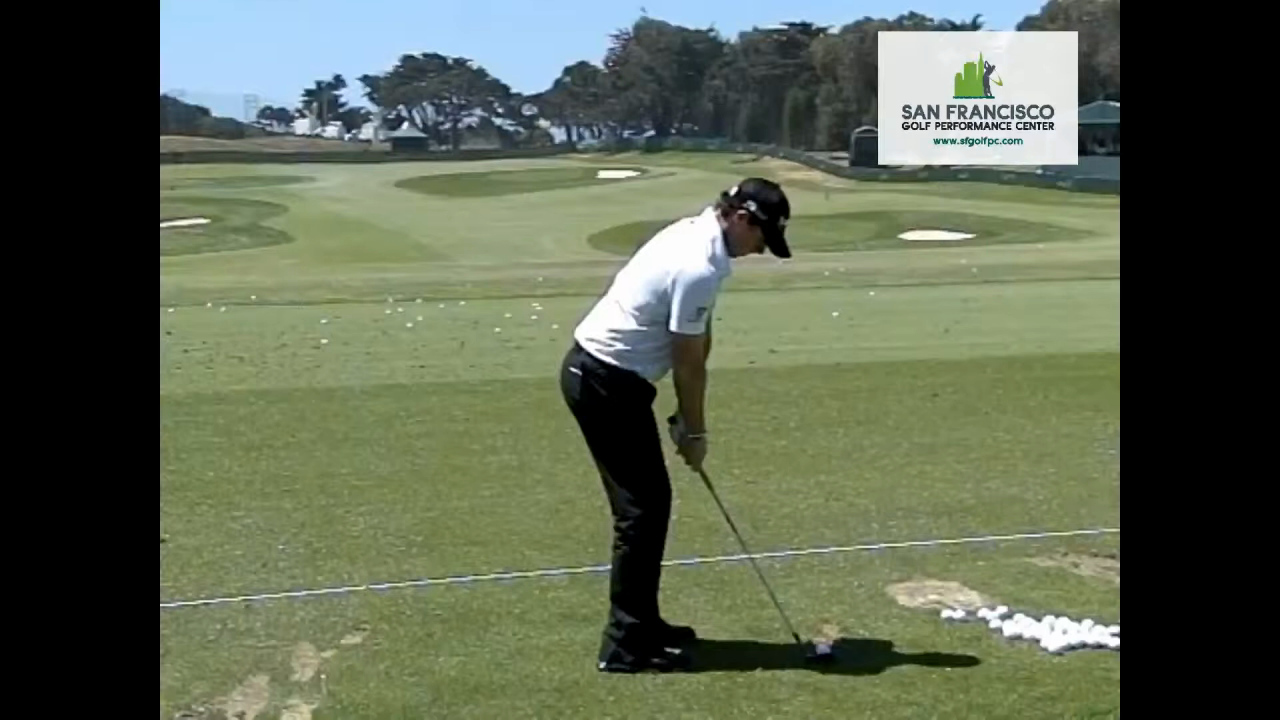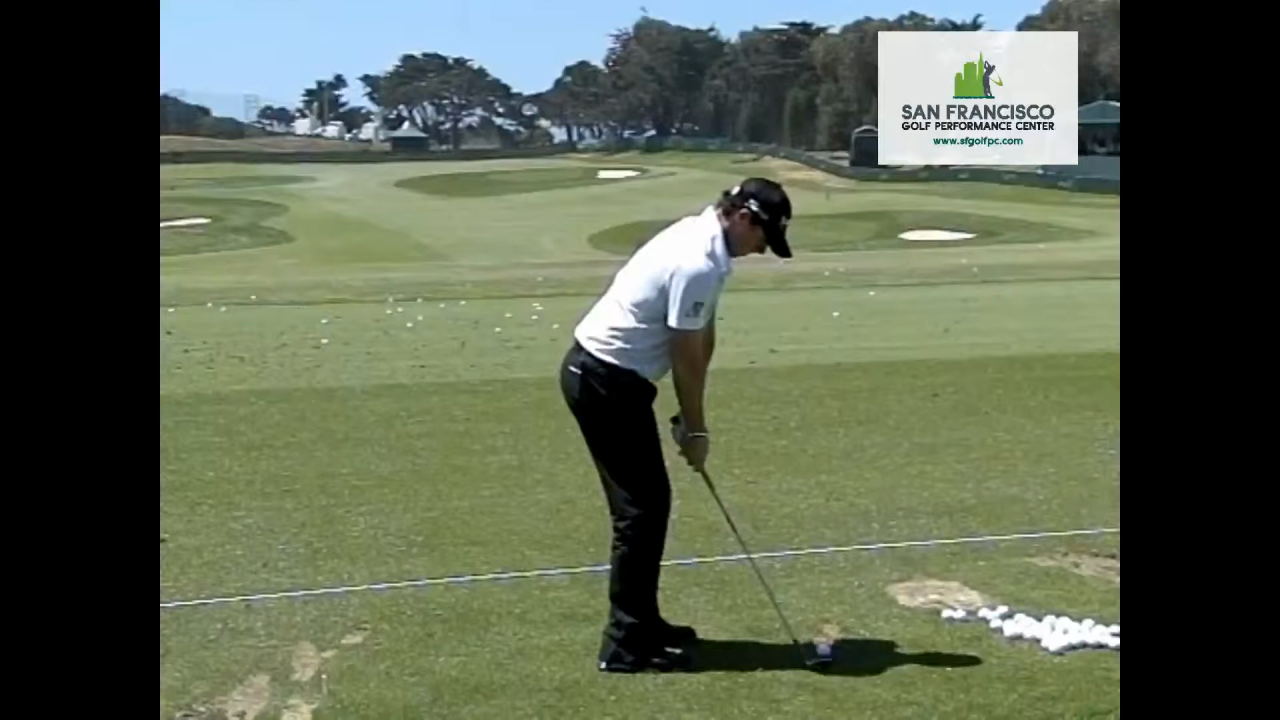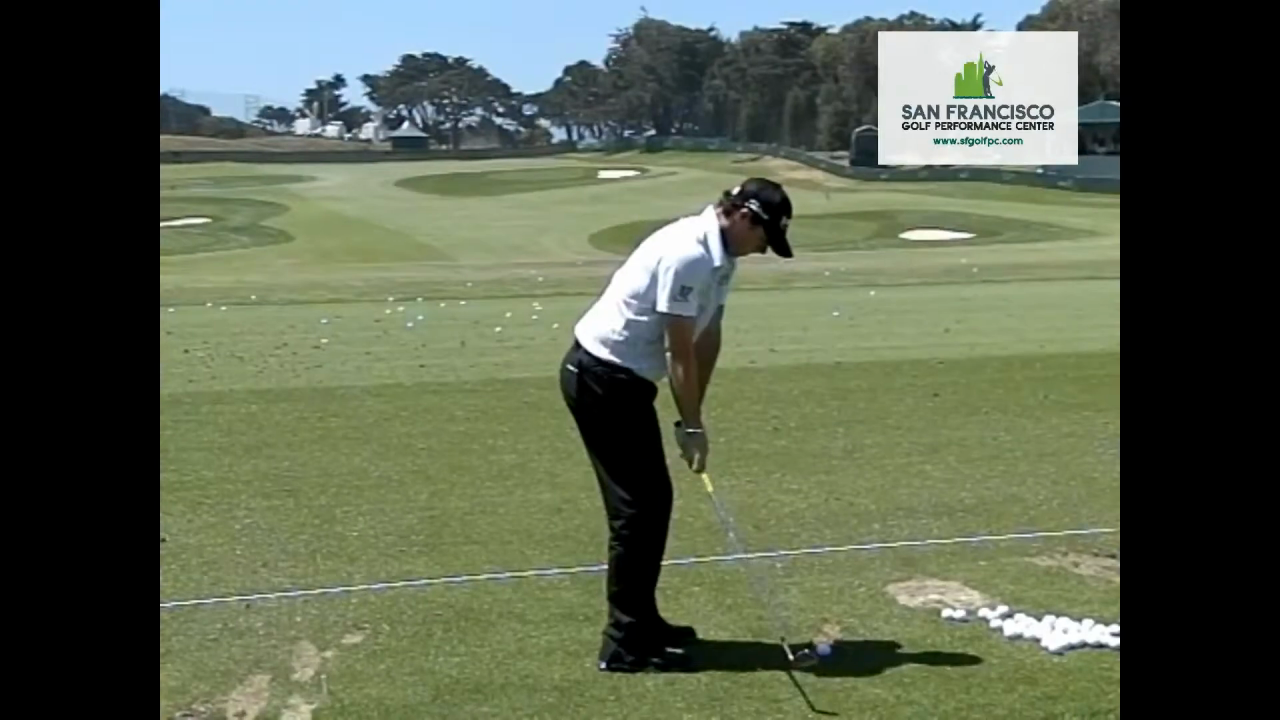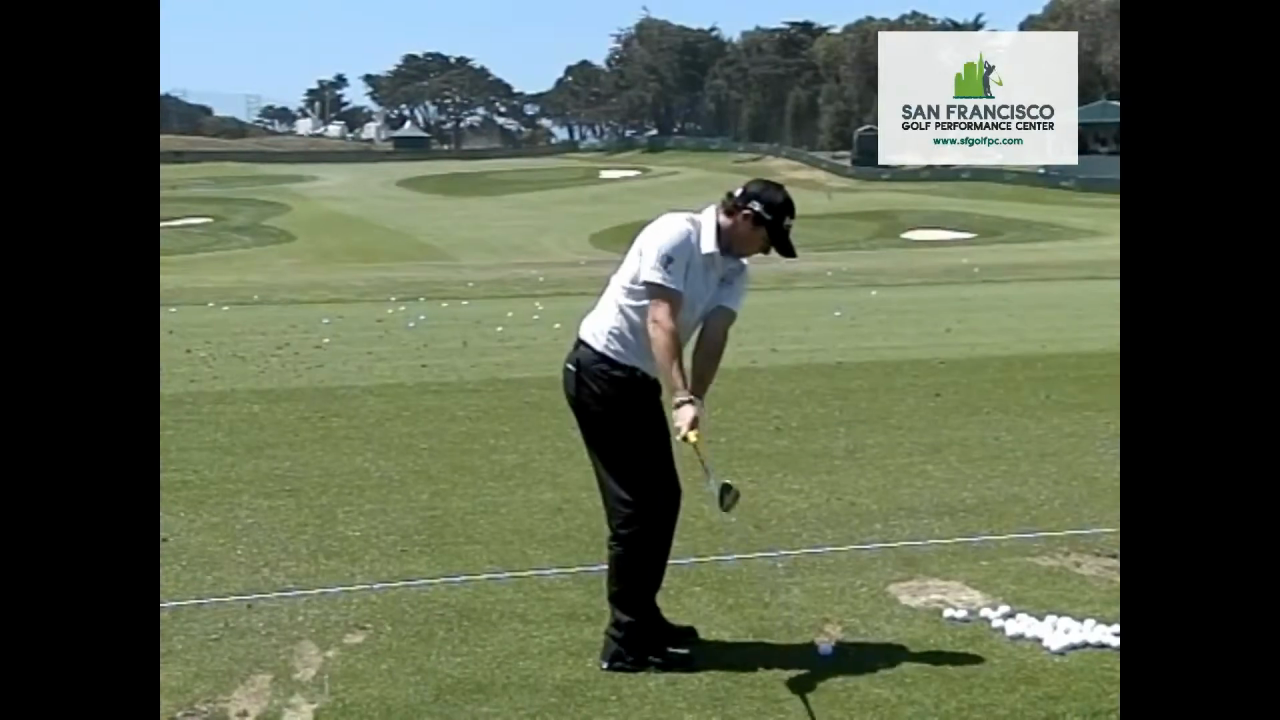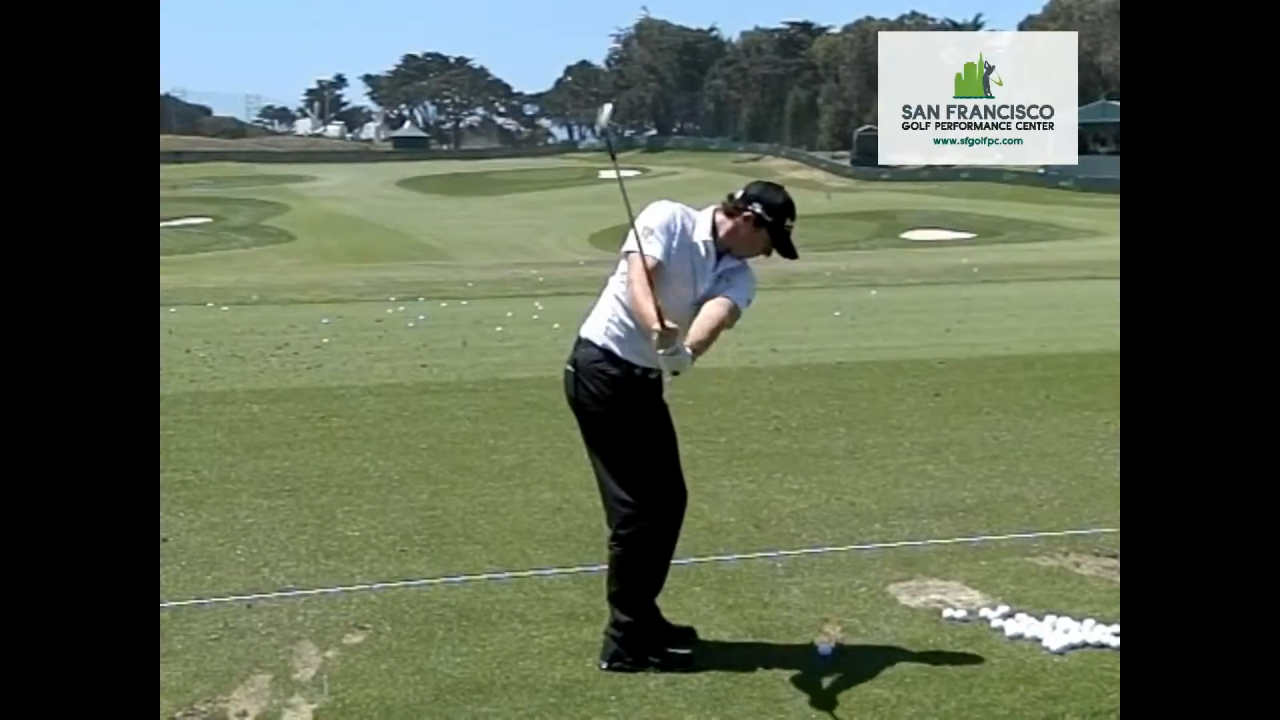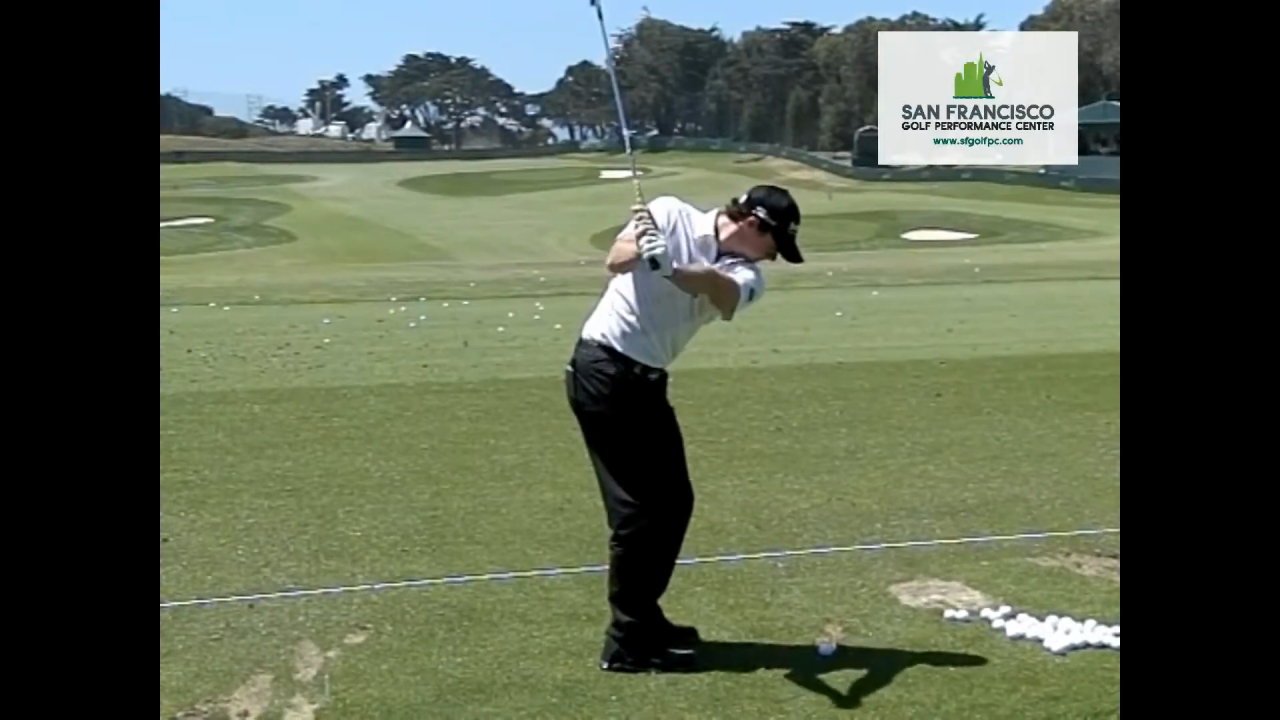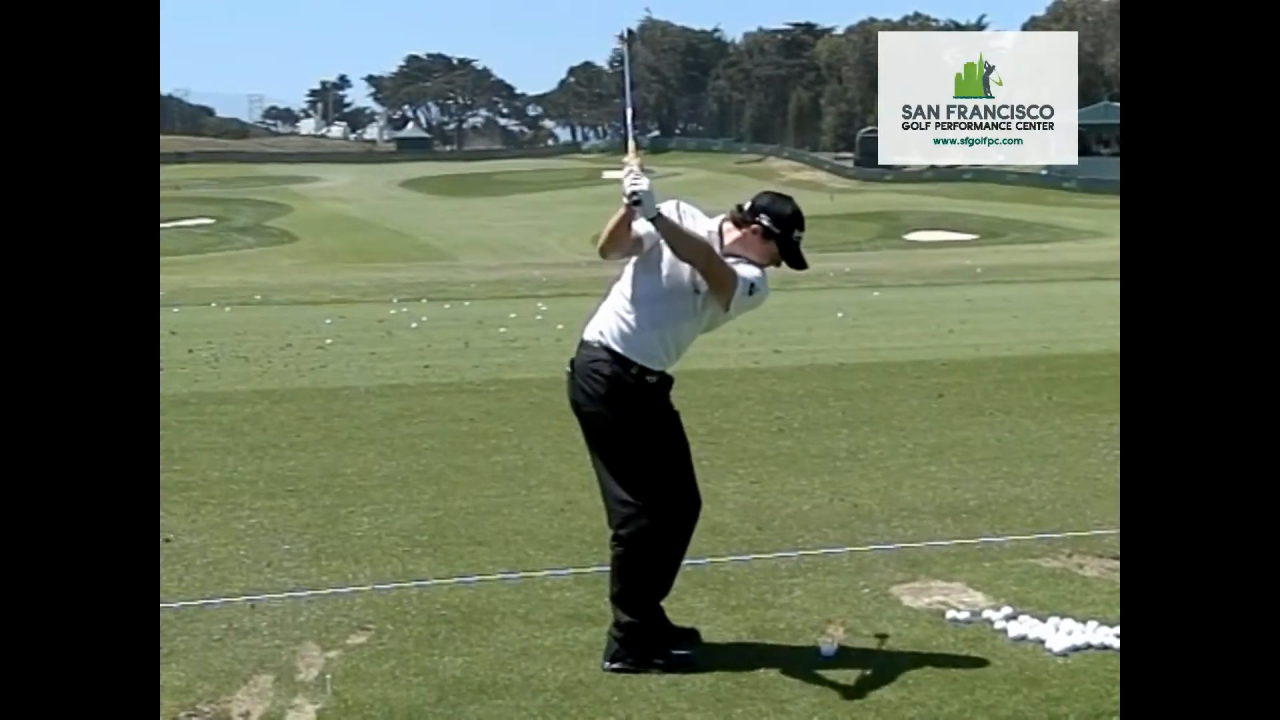
dt=0.4s
person 1, frame 1
left shoulder: (695, 234)
right shoulder: (699, 268)
left elbow: (699, 341)
right elbow: (688, 362)
left wrist: (686, 417)
right wrist: (695, 431)
left hip: (610, 375)
right hip: (604, 381)
left knee: (653, 500)
right knee: (641, 509)
left ankle: (641, 620)
right ankle: (625, 644)
person 1, frame 2
left shoulder: (704, 242)
right shoulder: (697, 264)
left elbow: (703, 339)
right elbow: (686, 358)
left wrist: (689, 417)
right wrist: (696, 430)
left hip: (615, 377)
right hip: (603, 379)
left knee: (652, 500)
right knee: (640, 509)
left ankle: (641, 620)
right ankle: (625, 644)
person 1, frame 3
left shoulder: (721, 260)
right shoulder: (687, 251)
left elbow: (707, 340)
right elbow: (678, 352)
left wrist: (694, 418)
right wrist: (692, 429)
left hip: (627, 380)
right hip: (600, 377)
left knee: (655, 500)
right knee: (636, 508)
left ankle: (641, 619)
right ankle: (625, 644)
person 1, frame 4
left shoulder: (734, 273)
right shoulder: (675, 232)
left elbow: (713, 337)
right elbow: (661, 320)
left wrist: (695, 401)
right wrist: (682, 397)
left hip: (640, 381)
right hip: (601, 372)
left knee: (662, 500)
right knee: (635, 507)
left ankle: (642, 617)
right ankle: (626, 642)
person 1, frame 5
left shoulder: (739, 276)
right shoulder: (668, 218)
left elbow: (716, 317)
right elbow: (636, 279)
left wrist: (685, 350)
right wrist: (656, 326)
left hip: (644, 379)
right hip: (602, 369)
left knee: (667, 500)
right knee: (635, 507)
left ankle: (642, 617)
right ankle: (625, 642)
person 1, frame 6
left shoulder: (747, 277)
right shoulder: (672, 214)
left elbow: (715, 285)
right elbow: (616, 261)
left wrist: (667, 265)
right wrist: (638, 246)
left hip: (647, 379)
right hip: (604, 369)
left knee: (673, 502)
right knee: (636, 508)
left ankle: (644, 618)
right ankle: (627, 642)
person 1, frame 7
left shoulder: (752, 282)
right shoulder: (681, 216)
left elbow: (705, 262)
right elbow: (610, 248)
left wrist: (655, 215)
right wrist: (630, 208)
left hip: (649, 383)
right hip: (603, 372)
left knee: (680, 505)
right knee: (638, 511)
left ankle: (647, 619)
right ankle: (629, 642)
